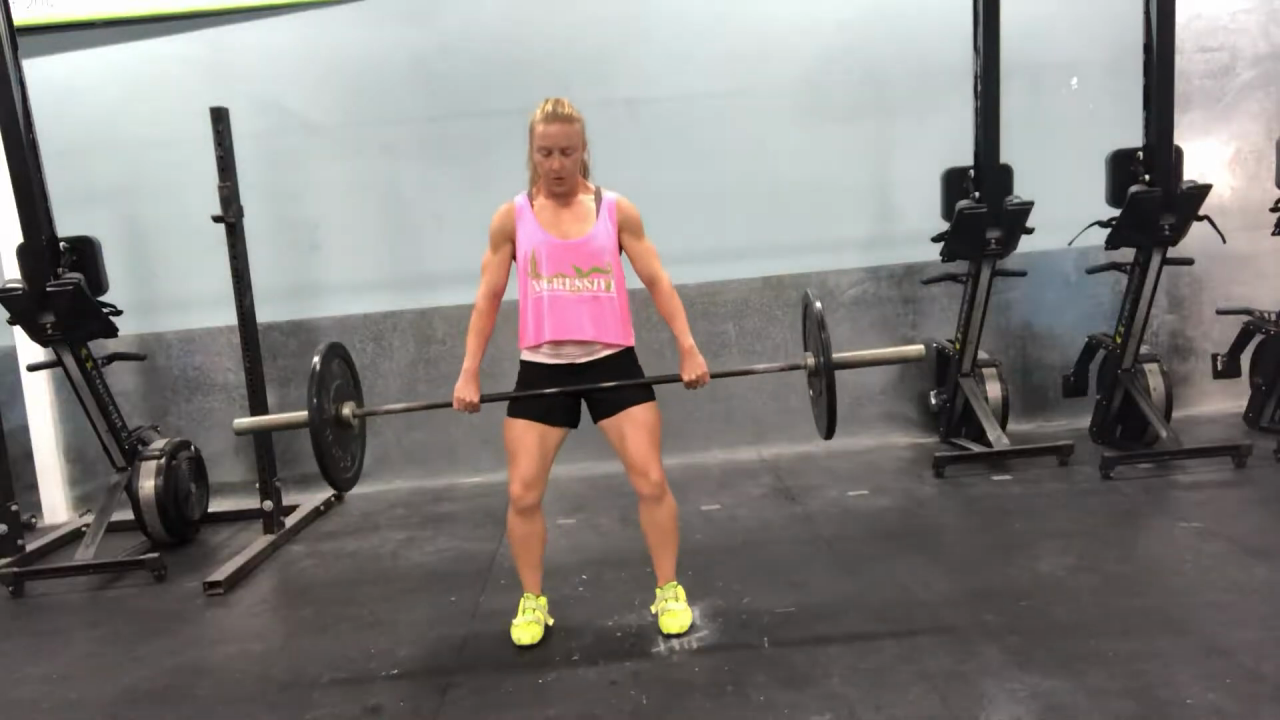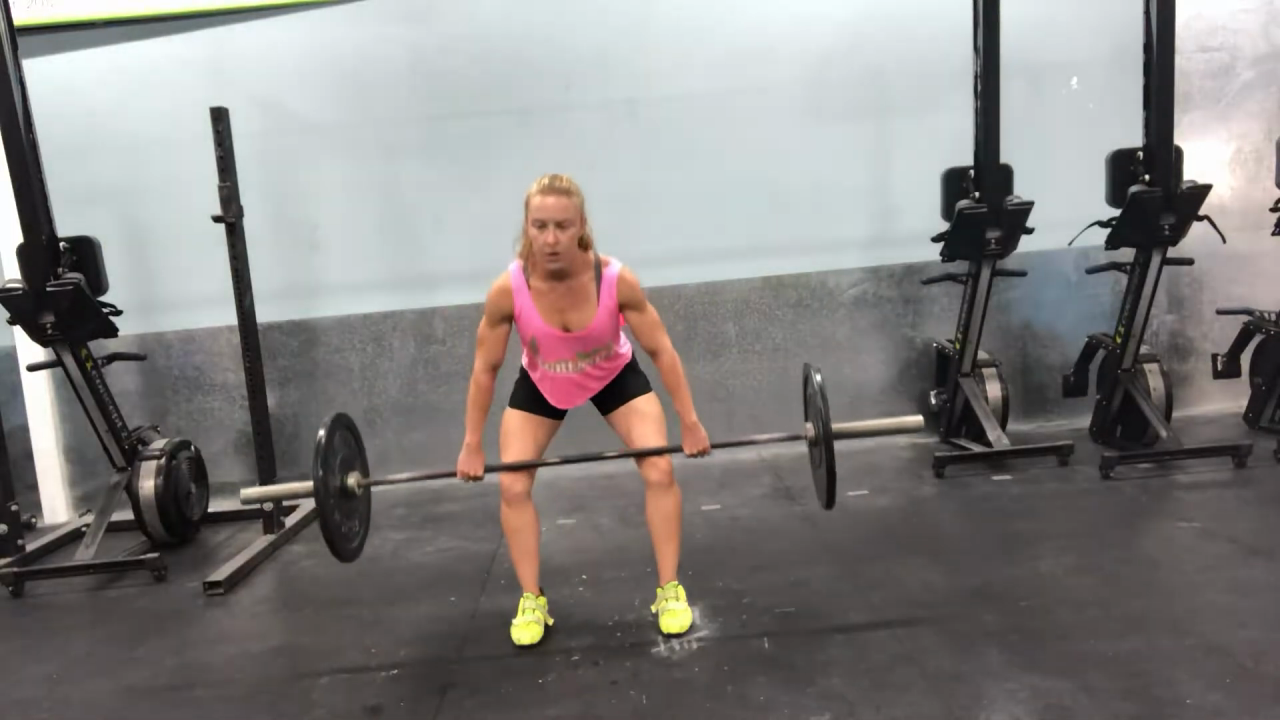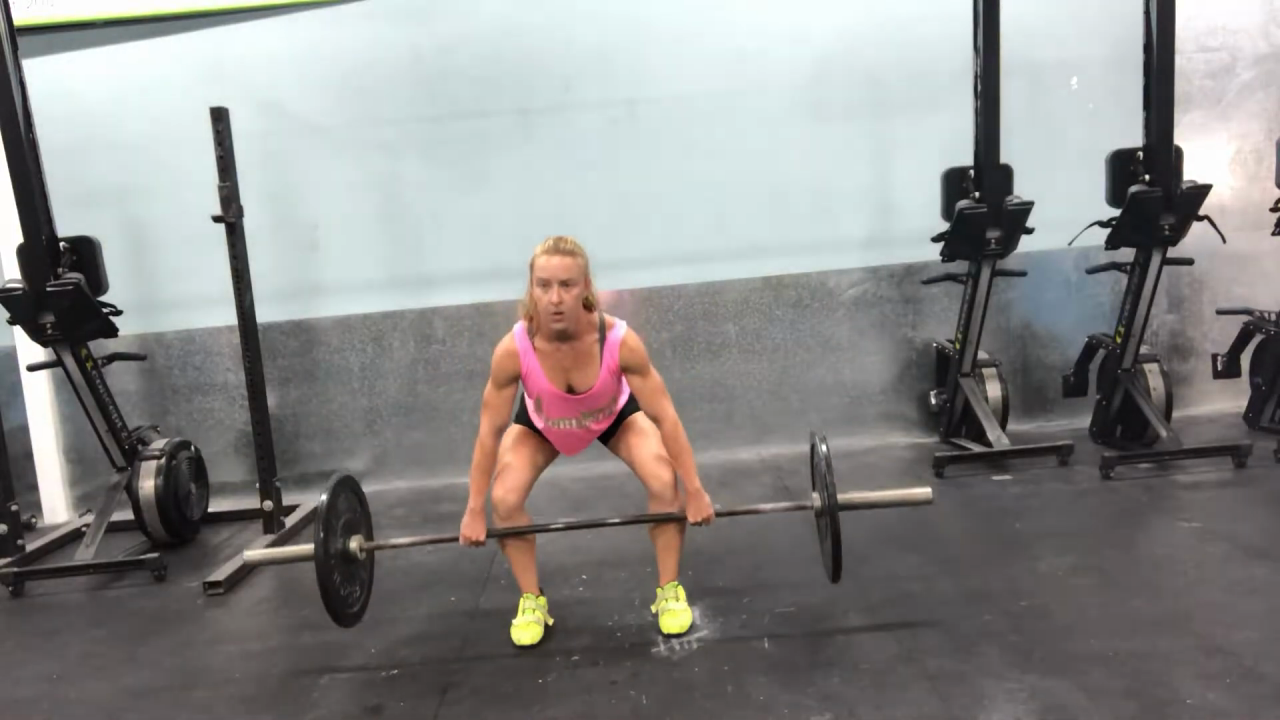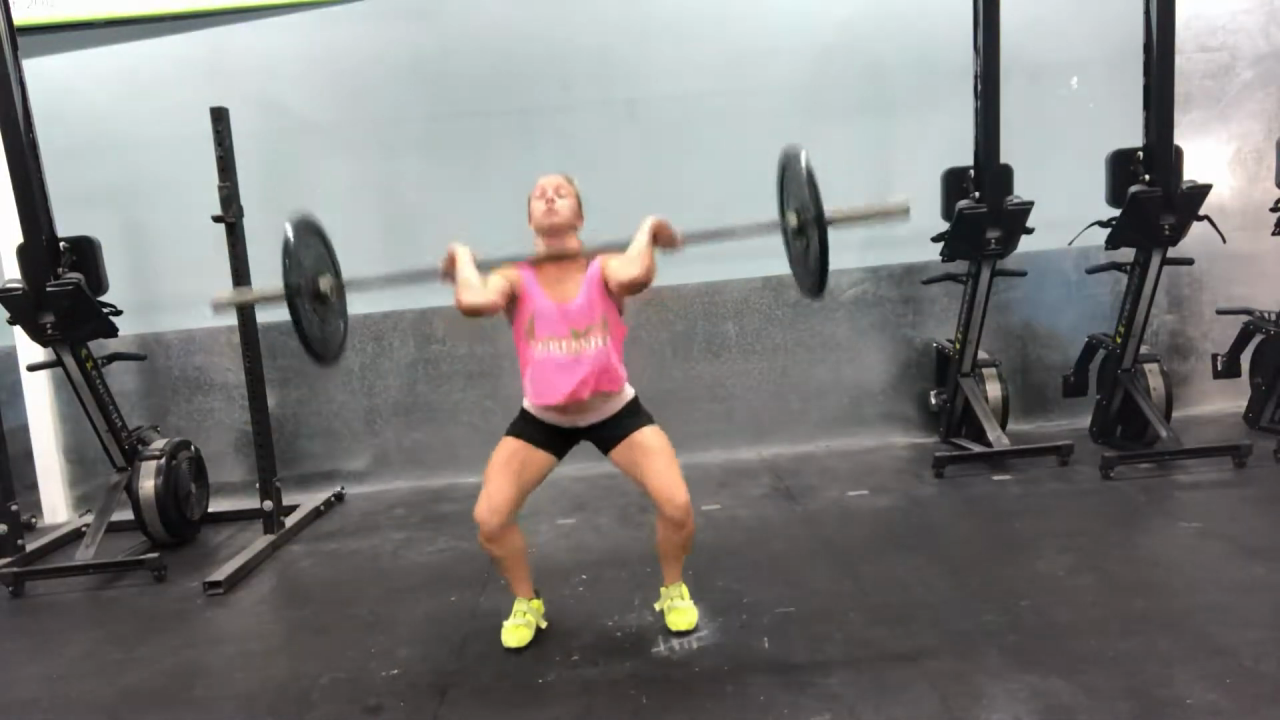
dt=1s
person 1, frame 1
left shoulder: (616, 209)
right shoulder: (512, 216)
left elbow: (656, 280)
right elbow: (488, 297)
left wrist: (688, 347)
right wrist: (469, 371)
left hip: (613, 362)
right hip: (541, 370)
left knee: (651, 482)
right knee: (522, 494)
left ankle: (669, 591)
right ankle: (532, 602)
person 1, frame 2
left shoulder: (617, 280)
right shoulder: (507, 290)
left elbow: (661, 350)
right elbow: (485, 368)
left wrist: (690, 422)
right wrist: (472, 443)
left hip: (615, 376)
right hip: (540, 384)
left knee: (660, 470)
right knee: (512, 486)
left ankle: (669, 590)
right ankle: (532, 601)
person 1, frame 3
left shoulder: (620, 341)
right shoulder: (513, 349)
left elbow: (665, 417)
right elbow: (490, 431)
left wrist: (695, 489)
right wrist: (474, 508)
left hip: (615, 413)
right hip: (540, 423)
left knee: (665, 484)
right knee: (504, 500)
left ankle: (669, 592)
right ankle: (531, 602)
person 1, frame 4
left shoulder: (605, 269)
right shoulder: (513, 279)
left elbow: (636, 274)
right elbow: (472, 301)
left wrist: (647, 230)
right wrist: (462, 259)
left hip: (614, 410)
right hip: (542, 419)
left knee: (676, 505)
right knee: (489, 519)
left ankle: (674, 591)
right ankle: (527, 603)
